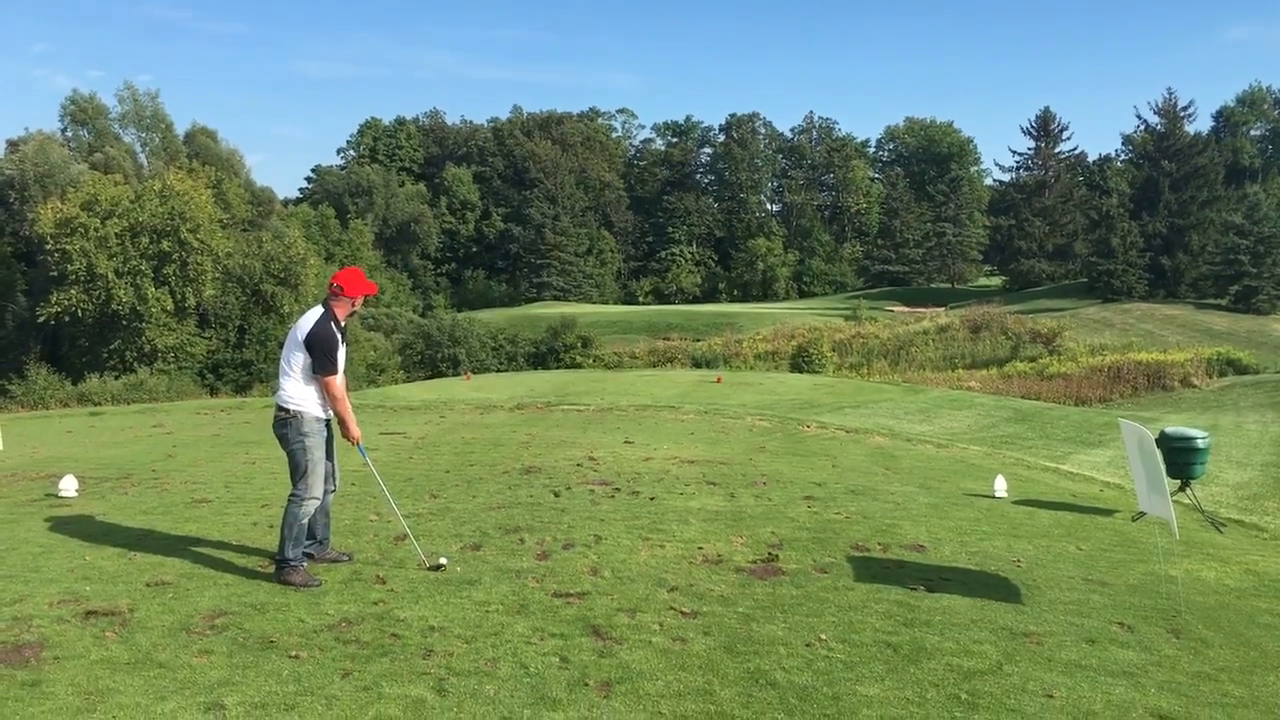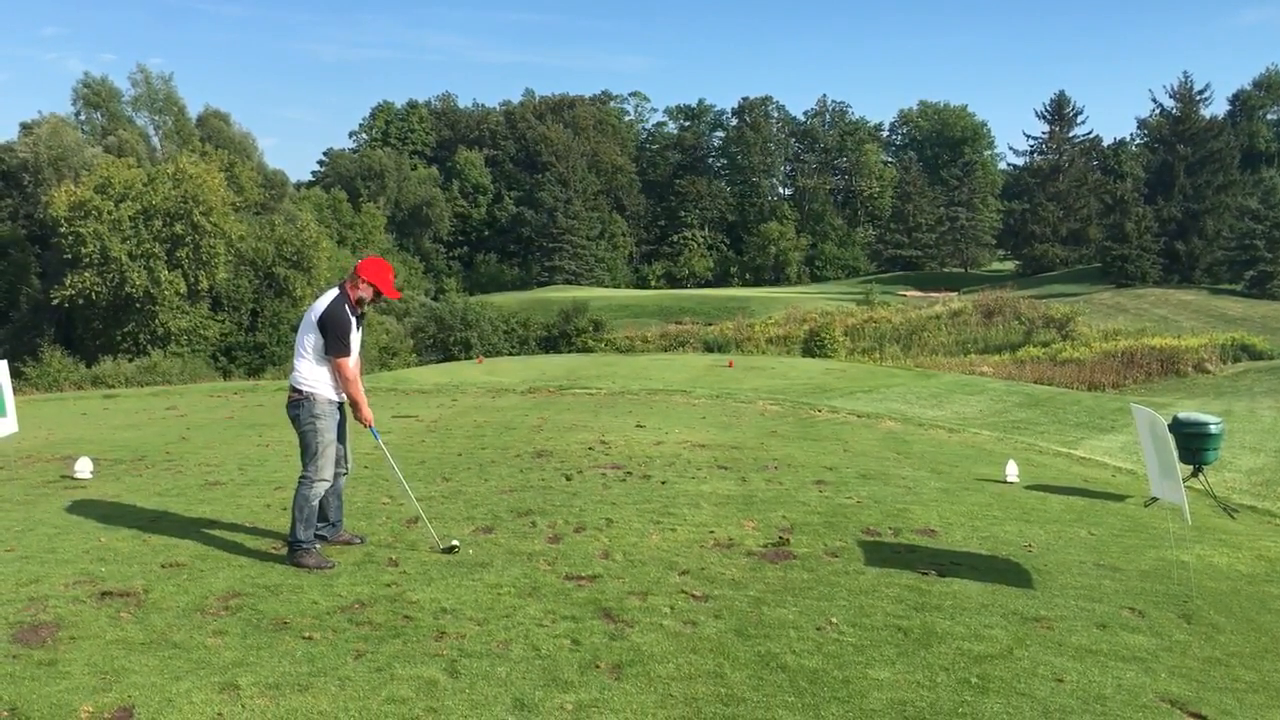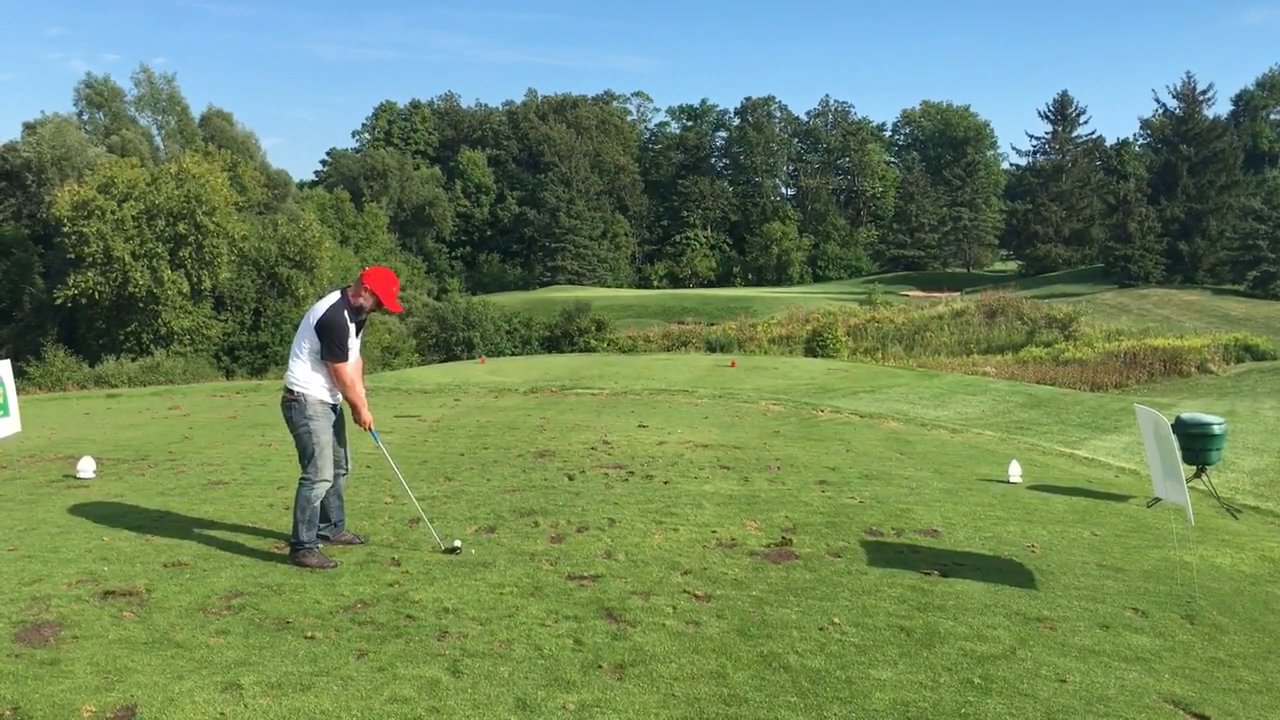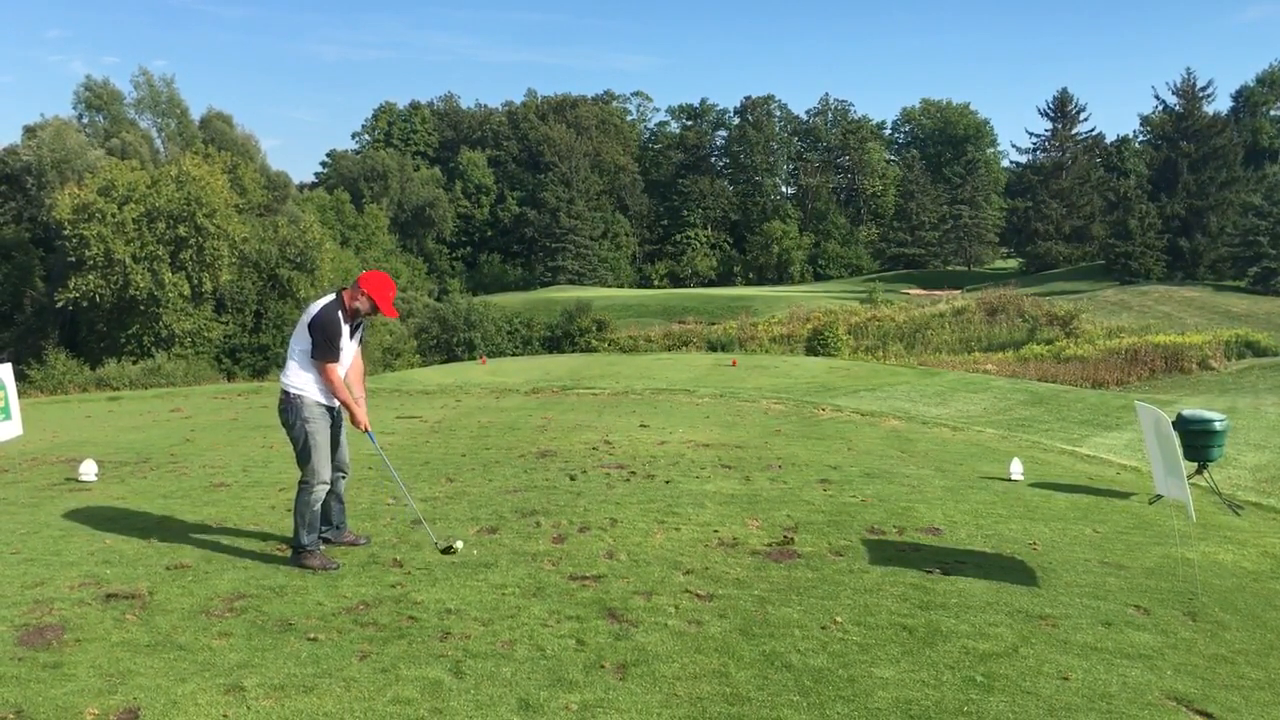
dt=1s
person 1, frame 1
left shoulder: (330, 322)
right shoulder: (322, 331)
left elbow: (337, 376)
right elbow: (331, 387)
left wrist: (347, 416)
right wrist: (348, 423)
left hip: (316, 417)
right hip: (300, 419)
left knee: (326, 484)
right knee: (308, 492)
left ankle: (316, 546)
right ankle: (288, 565)
person 1, frame 2
left shoulder: (352, 307)
right shoulder: (335, 312)
left elbow: (352, 359)
right elbow: (343, 370)
left wrist: (360, 399)
right wrist: (361, 406)
left hip: (330, 400)
right hip: (313, 401)
left knee: (337, 468)
right knee: (317, 474)
left ankle: (328, 529)
right ankle: (300, 547)
person 1, frame 3
left shoulder: (355, 312)
right shoulder: (334, 317)
left elbow: (353, 357)
right elbow: (340, 374)
left wrist: (361, 398)
right wrist: (360, 409)
left hip: (328, 400)
right hip: (307, 401)
left knee: (338, 466)
right knee: (318, 474)
left ankle: (330, 529)
right ankle: (303, 547)
person 1, frame 4
left shoulder: (354, 316)
right shoulder: (327, 317)
left elbow: (354, 358)
right elbow: (329, 374)
left wrist: (360, 399)
right wrist: (353, 410)
left hip: (327, 403)
right hip: (304, 403)
left knee: (338, 470)
right knee: (317, 476)
left ankle: (332, 530)
right ankle: (304, 549)
